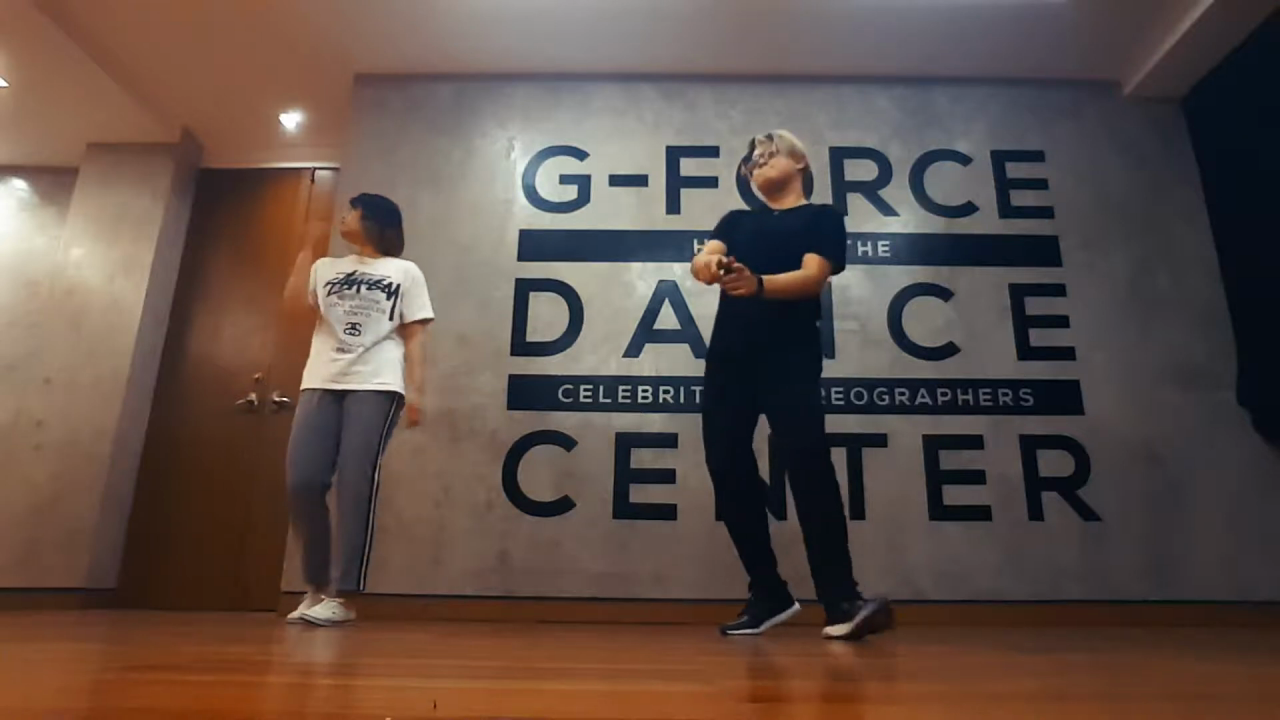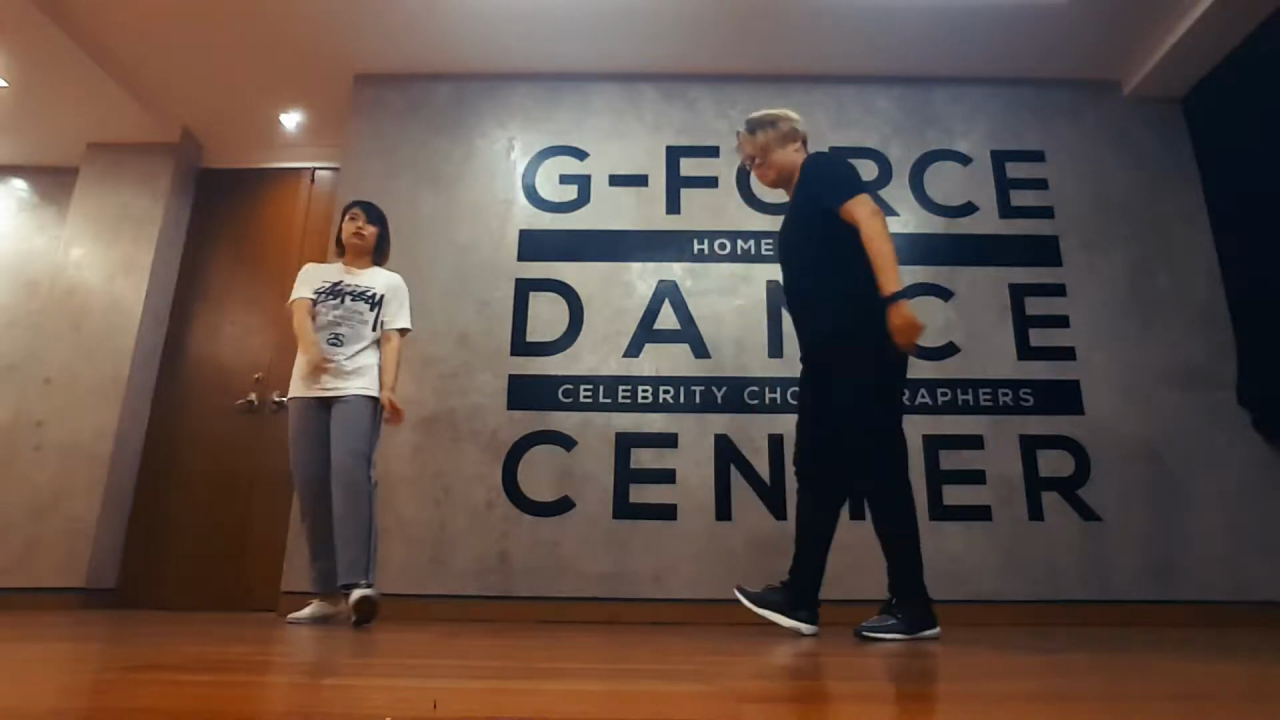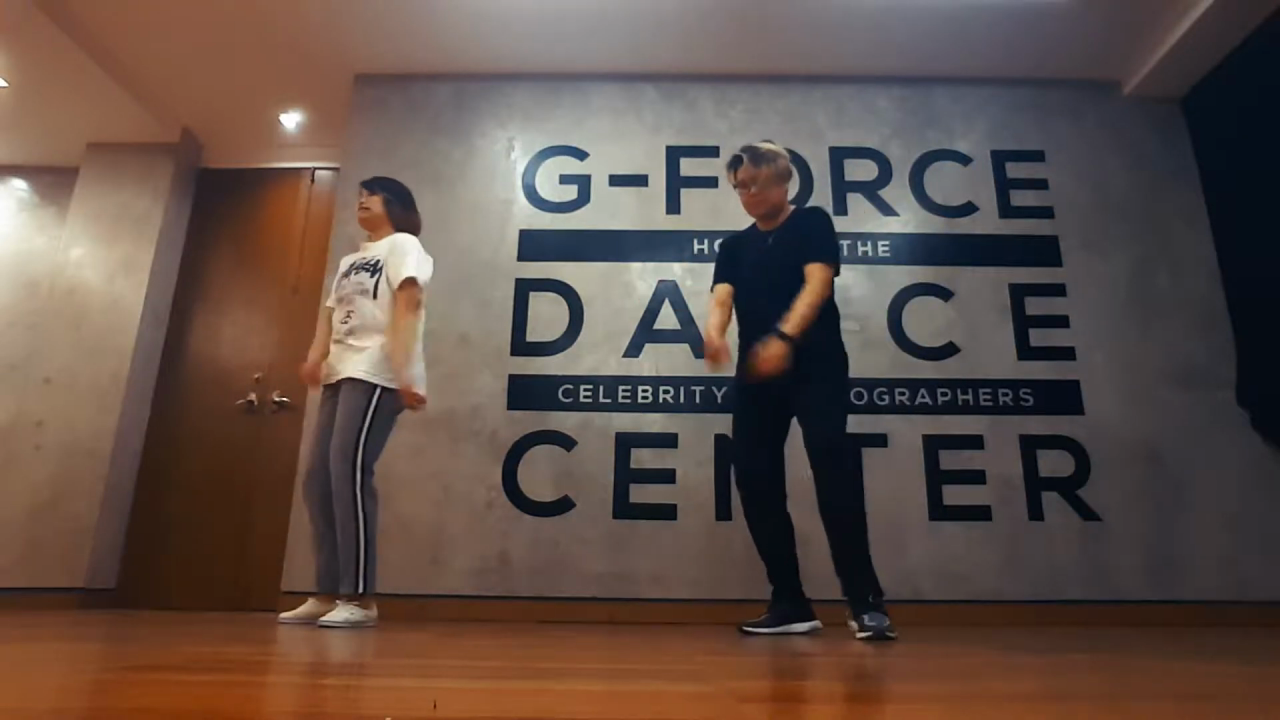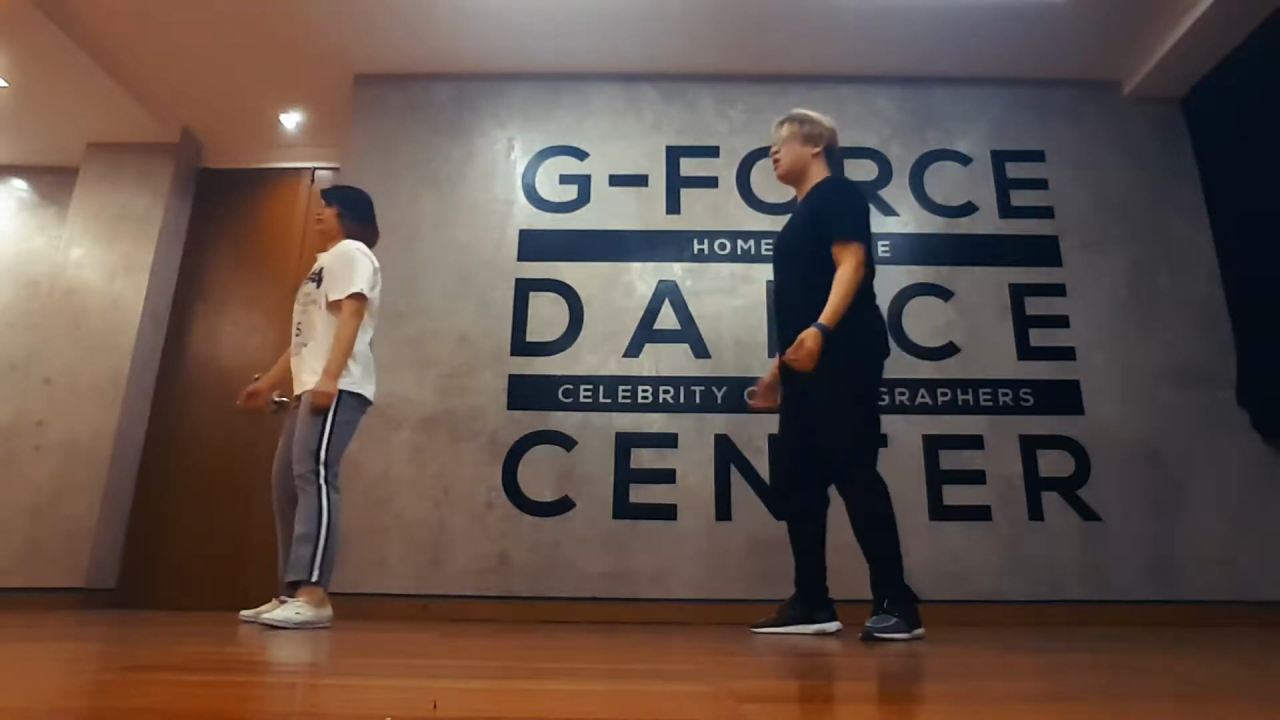
dt=1s
person 1, frame 1
left shoulder: (822, 218)
right shoulder: (737, 221)
left elbow: (812, 276)
right elbow: (703, 259)
left wrist: (758, 284)
right wrist: (711, 267)
left hip: (790, 351)
right hip: (729, 355)
left knee: (806, 453)
right knee: (727, 465)
left ankle: (841, 598)
right ankle: (769, 593)
person 1, frame 2
left shoulder: (823, 170)
right shoulder: (798, 213)
left elbow: (869, 221)
left wrist: (894, 297)
left hip: (860, 341)
right hip: (825, 351)
left knee: (874, 462)
right knee: (818, 468)
left ankle: (912, 605)
right ankle: (800, 597)
person 1, frame 3
left shoulder: (813, 224)
right shoulder: (735, 246)
left elbow: (817, 285)
right elbow: (721, 304)
left wrist: (783, 337)
right wrist: (713, 336)
left hip: (811, 370)
right hip: (756, 378)
left knee: (834, 468)
right knee: (756, 482)
left ankle: (865, 602)
right ankle: (790, 603)
person 1, frame 4
left shoulder: (837, 194)
right shoulder: (799, 217)
left elbow: (850, 266)
left wrist: (821, 328)
right wrist: (778, 369)
left hip: (846, 356)
right hip: (807, 364)
left knee: (852, 471)
right knee: (796, 478)
left ankle: (895, 602)
right ankle: (812, 603)
person 2, frame 1
left shoulder: (405, 272)
right shoulder: (328, 268)
left elbow: (413, 336)
right elbow: (294, 300)
left wrist: (415, 390)
right wrist: (308, 250)
left hip: (375, 387)
right hip: (320, 384)
left knee: (356, 485)
right knee: (302, 482)
left ankle: (341, 595)
right ankle: (318, 587)
person 2, frame 2
left shoulder: (390, 283)
right shoulder: (313, 273)
left elbow: (391, 339)
right elbow: (298, 316)
left wrist: (388, 388)
right wrist: (311, 351)
left hip: (360, 391)
right hip: (309, 390)
left knee: (352, 477)
right knee: (312, 491)
left ankle: (357, 587)
right ankle: (328, 594)
person 2, frame 3
left shoulder: (404, 244)
right shoulder: (349, 262)
left elbow: (406, 303)
right elbow: (329, 321)
left wrist: (404, 370)
right wrist: (313, 359)
left hip: (377, 377)
right hip: (342, 377)
left knee: (350, 474)
right knee: (319, 480)
left ankle: (360, 598)
right ankle: (329, 593)
person 2, frame 4
left shoulder: (352, 253)
right shoulder: (327, 262)
left elbow: (352, 313)
left wrist: (330, 377)
right wrist: (268, 382)
left hip: (339, 385)
right hip: (312, 385)
left knee: (314, 470)
right knee: (286, 479)
left ankle: (313, 596)
right ankle: (291, 594)
